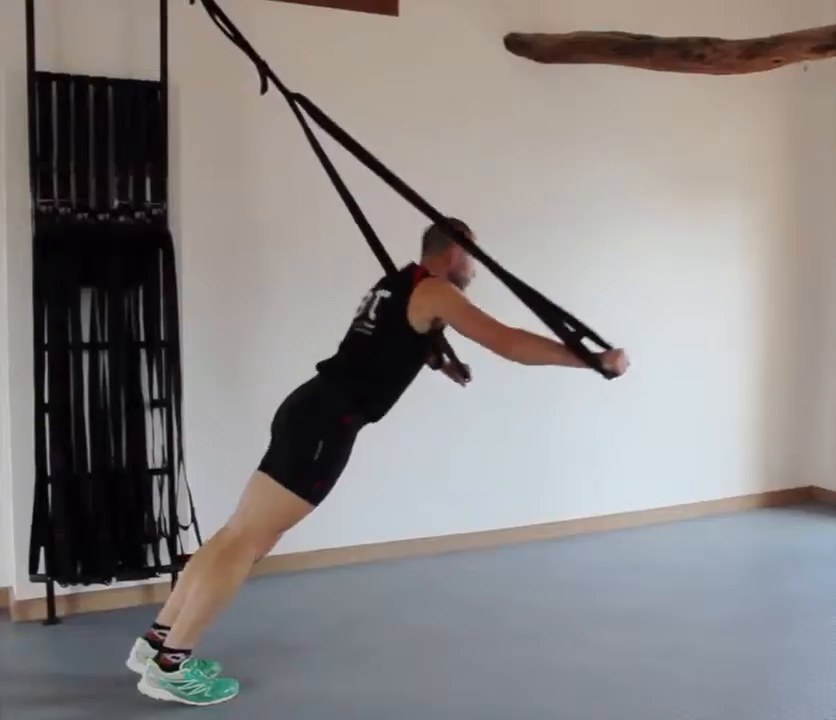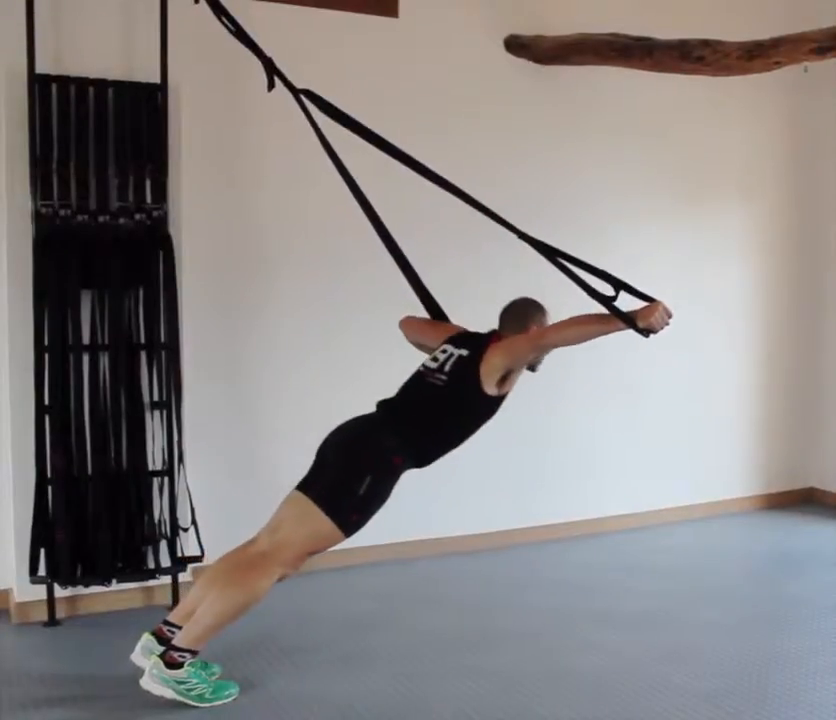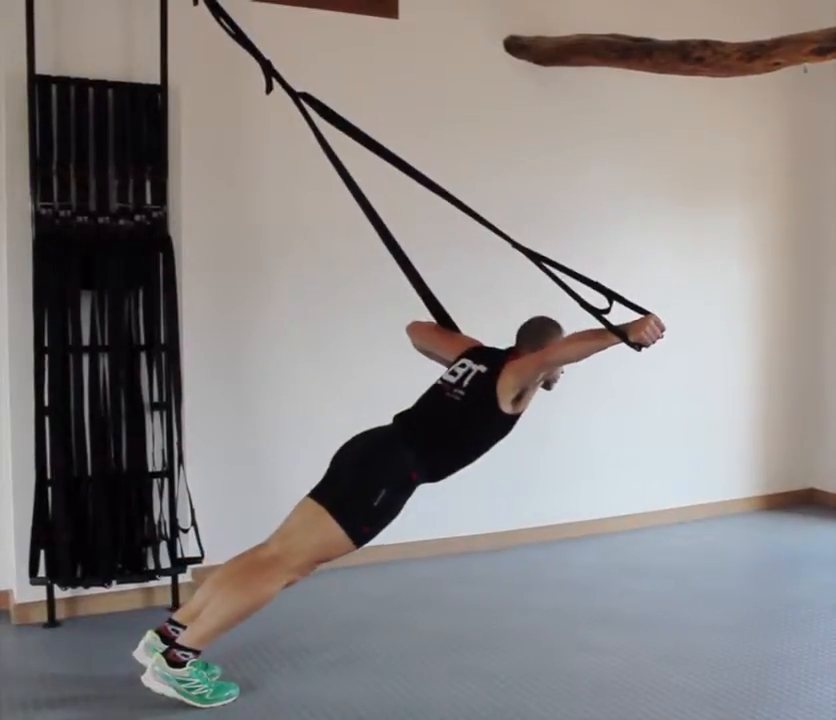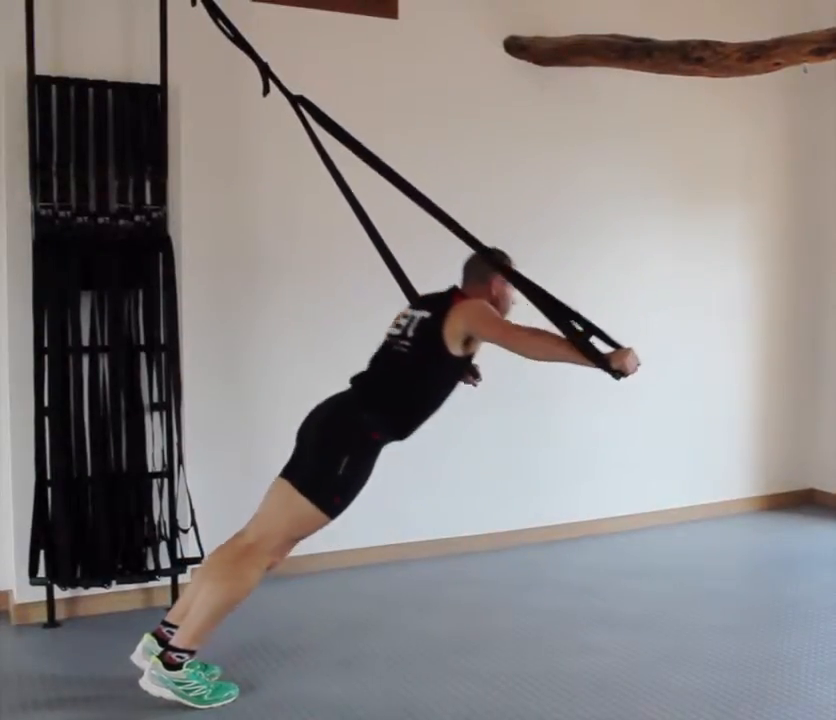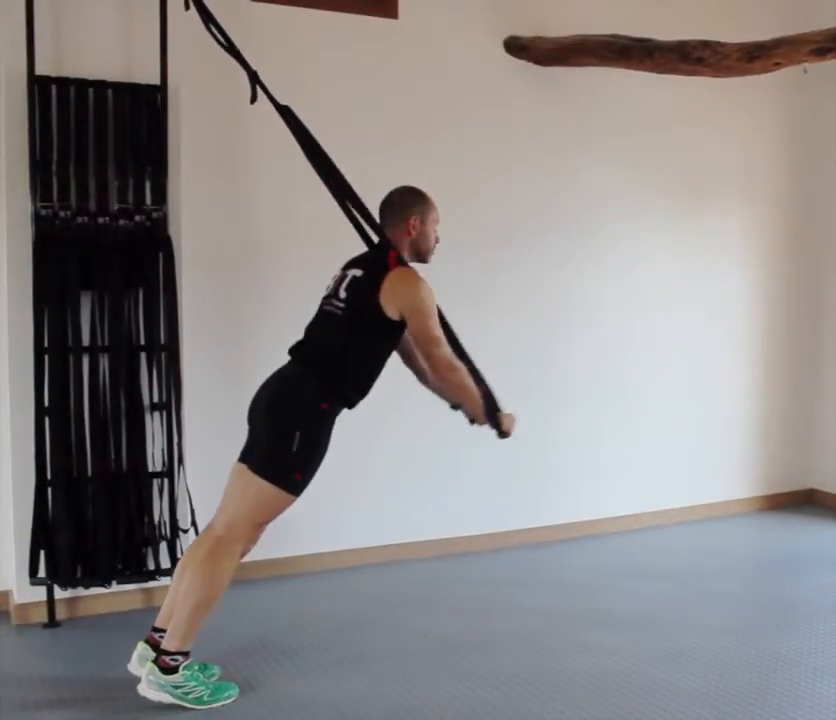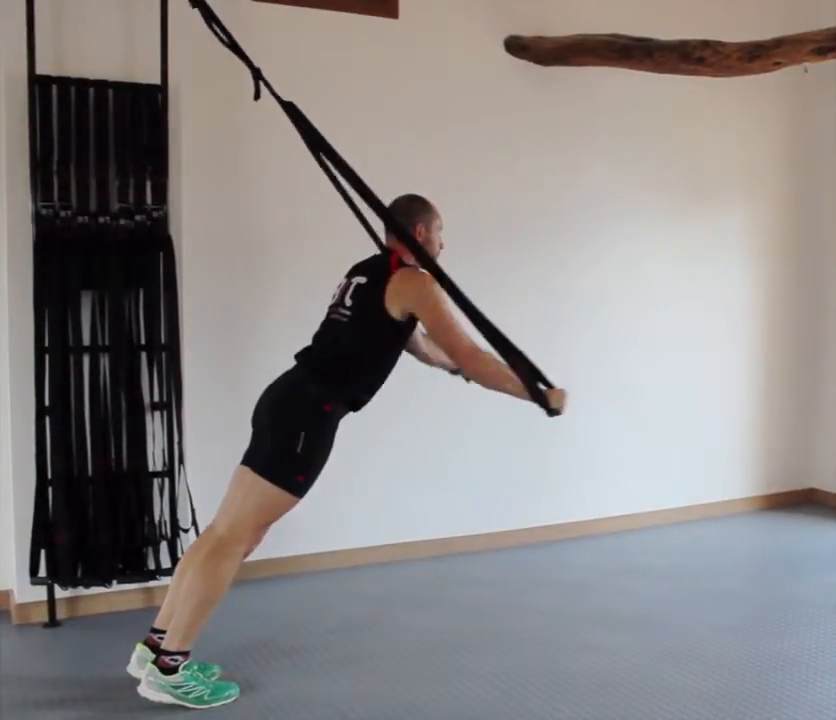
dt=0.7s
person 1, frame 1
left shoulder: (395, 286)
right shoulder: (435, 293)
right elbow: (506, 341)
left wrist: (437, 360)
right wrist: (595, 357)
left hip: (311, 408)
right hip: (327, 422)
left knee: (245, 534)
right knee: (248, 538)
left ankle: (158, 640)
right ankle: (169, 665)
person 1, frame 2
left shoulder: (460, 339)
right shoulder: (503, 357)
left elbow: (407, 323)
right elbow: (560, 336)
right wrist: (634, 319)
left hip: (357, 441)
right hip: (374, 458)
left knee: (270, 547)
right knee: (277, 555)
left ankle: (164, 636)
right ankle: (176, 661)
person 1, frame 3
left shoulder: (476, 353)
right shoulder: (517, 375)
left elbow: (416, 328)
right elbow: (557, 351)
right wrist: (626, 332)
left hip: (372, 453)
right hip: (389, 471)
left knee: (279, 552)
right knee: (286, 562)
left ankle: (168, 634)
right ankle: (177, 659)
person 1, frame 4
left shoulder: (429, 305)
right shoulder: (469, 313)
right elbow: (525, 340)
left wrist: (452, 361)
right wrist: (606, 359)
left hip: (338, 421)
right hip: (352, 437)
left knee: (260, 539)
right knee: (263, 544)
left ankle: (163, 640)
right ankle: (174, 662)
person 1, frame 5
left shoulder: (362, 269)
right shoulder: (407, 283)
left elbow: (412, 353)
right elbow: (443, 365)
left wrist: (460, 403)
right wrist: (487, 416)
left hip: (287, 396)
right hip: (303, 411)
left knee: (228, 531)
right knee: (233, 535)
left ankle: (157, 645)
right ankle: (168, 667)
person 1, frame 6
left shoulder: (368, 274)
right shoulder: (412, 281)
left elbow: (414, 342)
right elbow: (466, 354)
left wrist: (457, 368)
right wrist: (540, 394)
left hip: (292, 400)
right hip: (309, 412)
left knee: (228, 531)
right knee: (234, 535)
left ankle: (156, 644)
right ankle: (167, 667)
